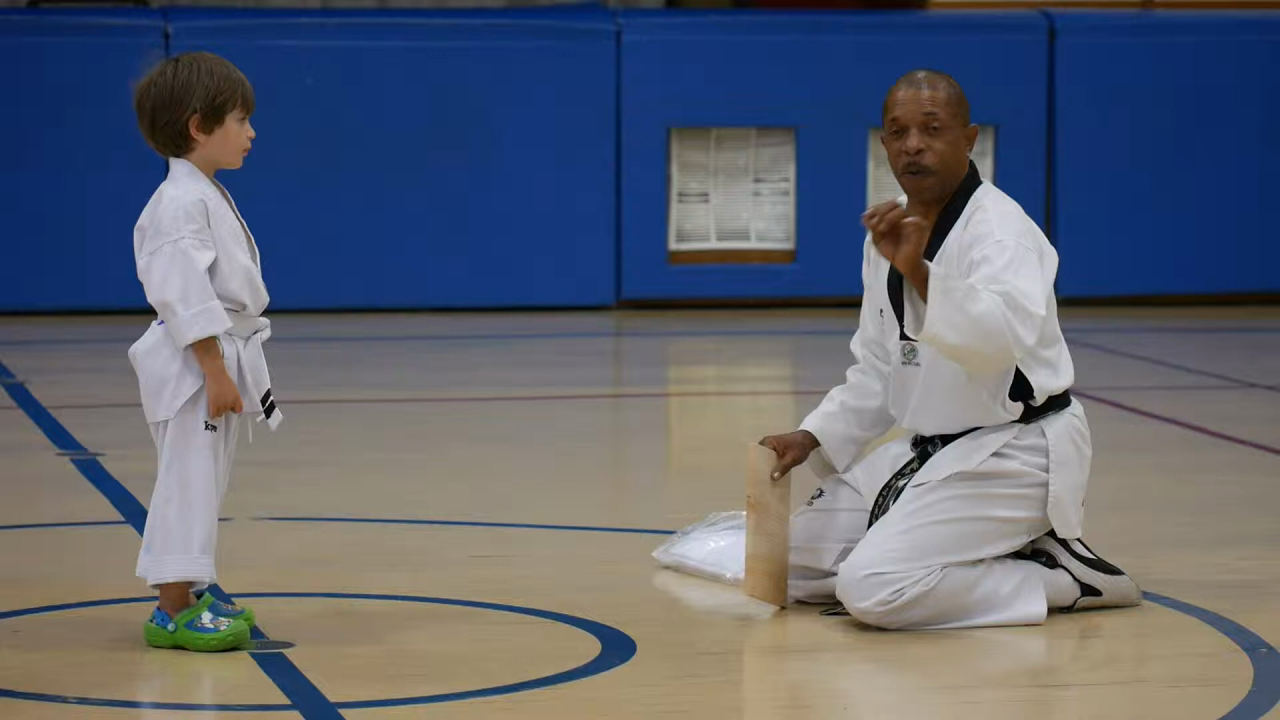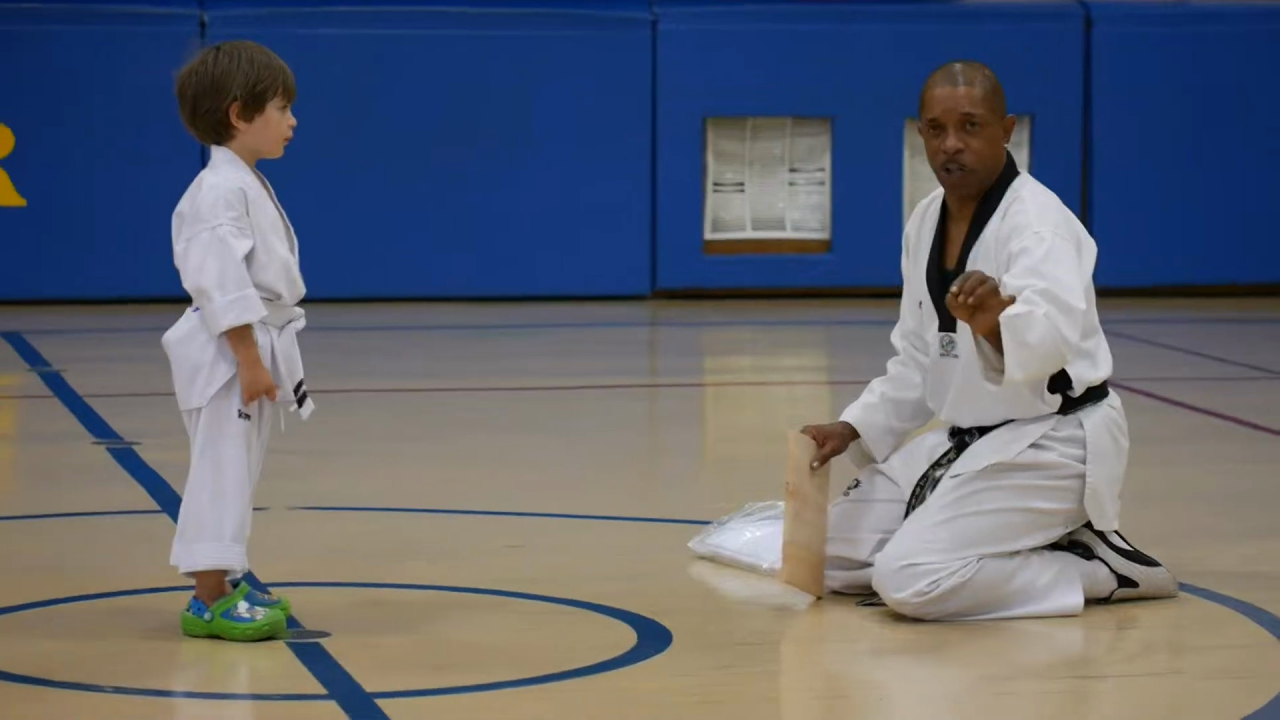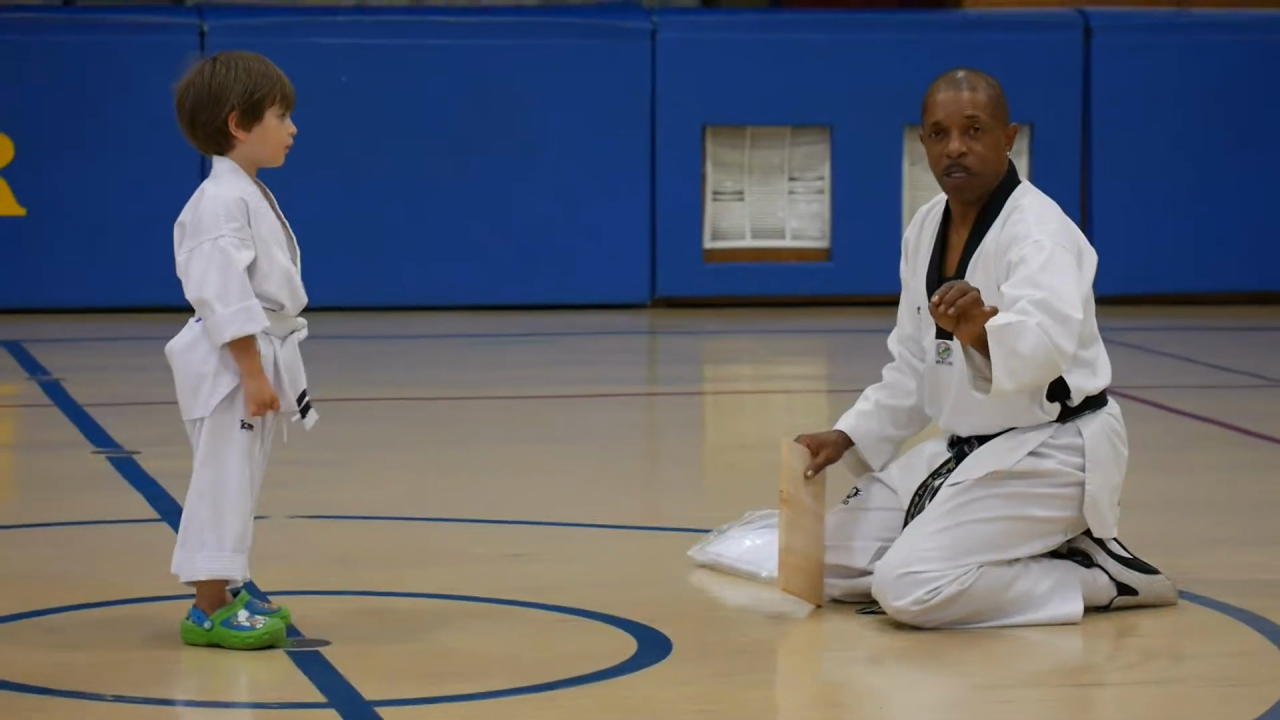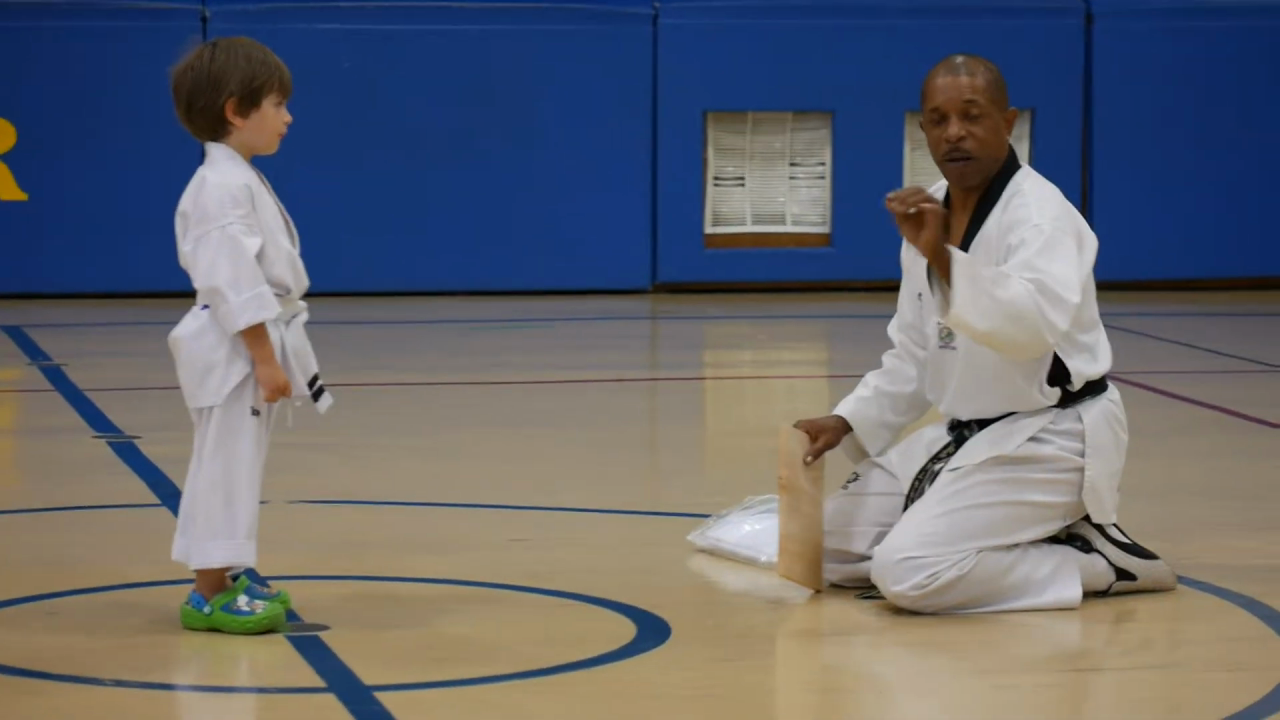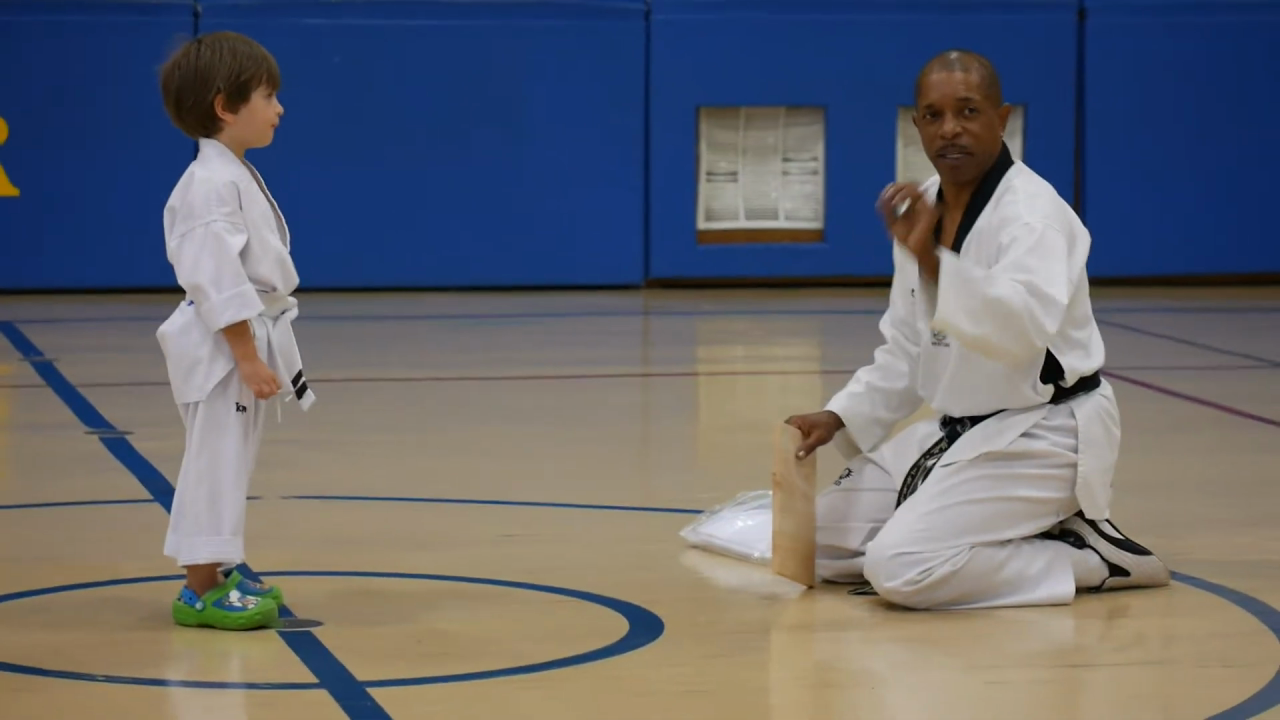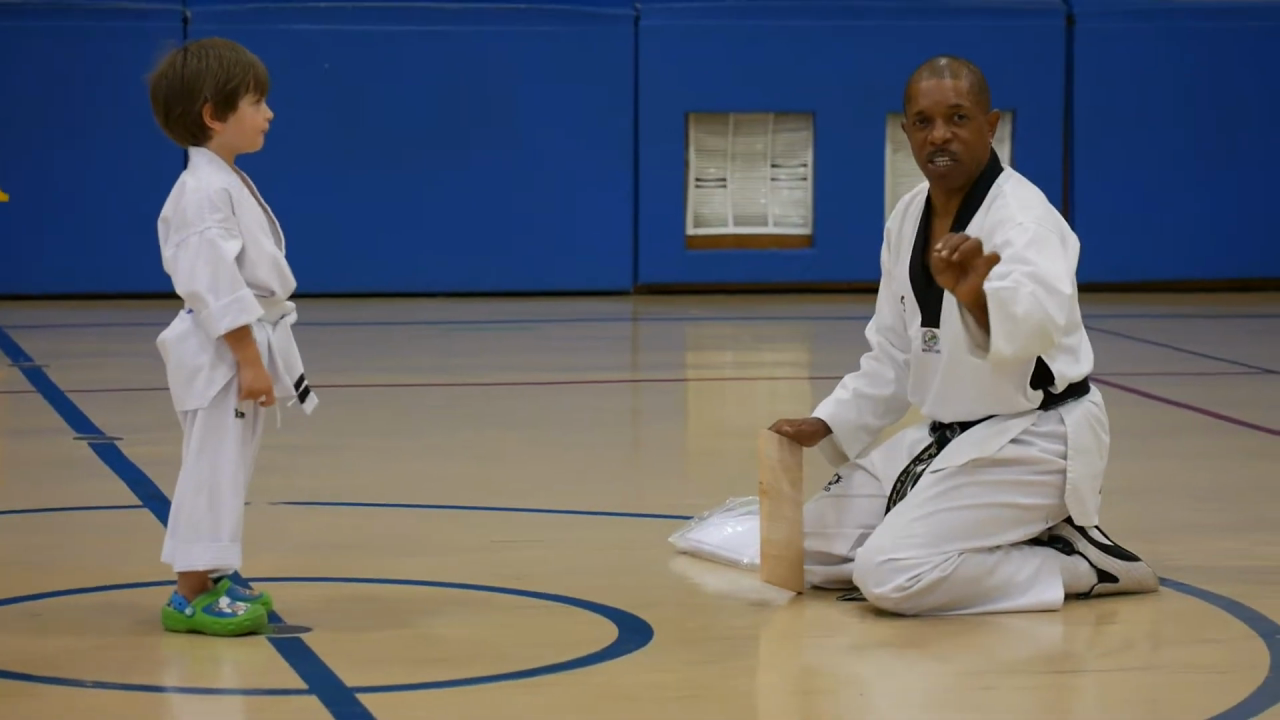
dt=0.5s
person 1, frame 1
left shoulder: (208, 196)
right shoulder: (181, 202)
right elbow: (184, 298)
right wrist: (215, 373)
left hip: (218, 363)
right hip: (195, 365)
left knee: (204, 481)
right knee: (188, 481)
left ankle: (192, 592)
right ankle: (173, 610)
person 1, frame 2
left shoulder: (247, 185)
right shoulder: (221, 189)
right elbow: (222, 286)
right wrist: (250, 360)
left hip: (254, 350)
right hip: (229, 353)
left knee: (239, 469)
right knee: (222, 470)
left ankle: (227, 582)
right ankle: (209, 599)
person 1, frame 3
left shoulder: (248, 194)
right shoulder: (222, 199)
right elbow: (223, 296)
right wrist: (253, 373)
left hip: (255, 362)
right hip: (230, 364)
left knee: (238, 478)
right knee: (221, 479)
left ankle: (227, 590)
right ankle: (209, 609)
person 1, frame 4
left shoulder: (240, 181)
right shoulder: (223, 186)
right elbow: (232, 283)
left wrist: (270, 355)
right wrist: (265, 358)
left hip: (252, 348)
right hip: (234, 349)
left knee: (238, 464)
right knee: (225, 465)
left ankle: (227, 578)
right ankle: (209, 593)
person 1, frame 5
left shoulder: (236, 175)
right shoulder: (212, 183)
right elbow: (216, 281)
right wrist: (248, 357)
left hip: (246, 344)
right hip: (223, 347)
left knee: (230, 461)
right knee: (214, 462)
left ankle: (221, 573)
right ankle: (200, 590)
person 1, frame 6
left shoulder: (229, 183)
right shoulder: (204, 191)
right elbow: (216, 289)
right wrist: (249, 361)
left hip: (245, 349)
right hip: (222, 352)
left knee: (229, 468)
right knee: (212, 469)
left ankle: (213, 578)
right ankle: (191, 595)
person 2, frame 1
left shoulder: (1000, 229)
right shoulder: (892, 227)
left elbow: (1003, 337)
right elbow: (878, 368)
left wrist: (916, 273)
right wrist: (814, 436)
left hip: (1014, 452)
right hip: (927, 448)
left knee: (872, 590)
right knee: (798, 566)
left ankle: (1064, 575)
right ankle: (1001, 557)
person 2, frame 2
left shoulder: (1038, 221)
right shoulder: (926, 221)
left elbow: (1051, 334)
right elbow: (919, 360)
left wrist: (993, 320)
right wrist: (856, 429)
left hip: (1058, 445)
right hip: (967, 439)
left knee: (916, 585)
right knee: (837, 557)
left ankle: (1099, 568)
right ankle: (1047, 547)
person 2, frame 3
left shoulder: (1038, 231)
right shoulder: (926, 226)
left elbow: (1043, 344)
right elbow: (912, 365)
left wrist: (979, 330)
right wrist: (849, 436)
left hip: (1049, 452)
right hip: (964, 448)
left knee: (907, 589)
right knee: (833, 562)
left ankle: (1095, 574)
right ankle: (1044, 555)
person 2, frame 4
left shoulder: (1041, 214)
right shoulder: (932, 209)
left elbow: (1035, 321)
right elbow: (915, 351)
left wrist: (944, 259)
right wrist: (849, 421)
left hip: (1049, 438)
right hip: (966, 433)
left knee: (907, 574)
right knee: (836, 549)
left ankle: (1097, 561)
right ankle: (1043, 541)
person 2, frame 5
left shoulder: (1014, 204)
right shoulder: (926, 207)
left elbow: (1022, 327)
right elbow: (910, 347)
left wrist: (929, 259)
right wrist: (842, 418)
left hip: (1049, 433)
right hip: (967, 429)
left knee: (914, 575)
right knee: (831, 547)
left ankle: (1097, 554)
right ankle: (1058, 537)
person 2, frame 6
left shoulder: (1022, 217)
right shoulder: (908, 216)
left elbow: (1037, 320)
right elbow: (894, 353)
left wrist: (975, 297)
right wrist: (826, 424)
left hip: (1032, 439)
right hip: (946, 434)
left knee: (889, 577)
right knee: (815, 551)
left ankle: (1078, 563)
right ankle: (1021, 544)
